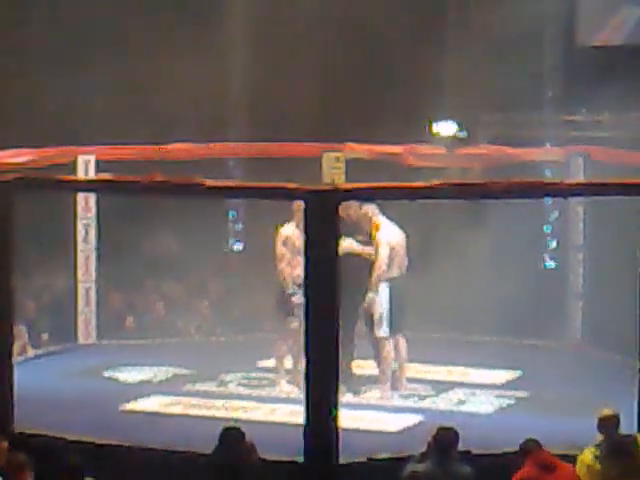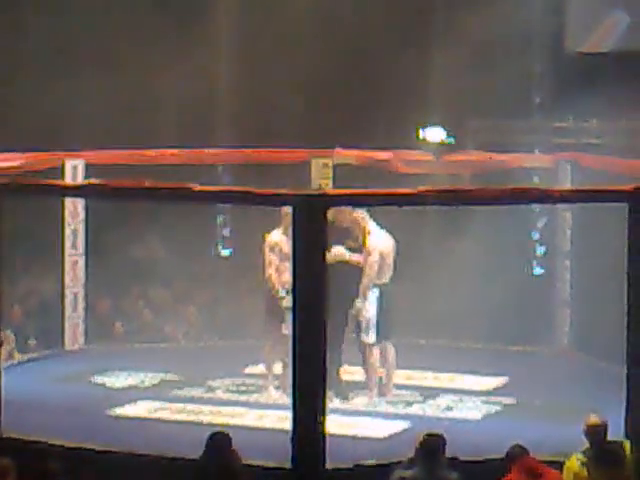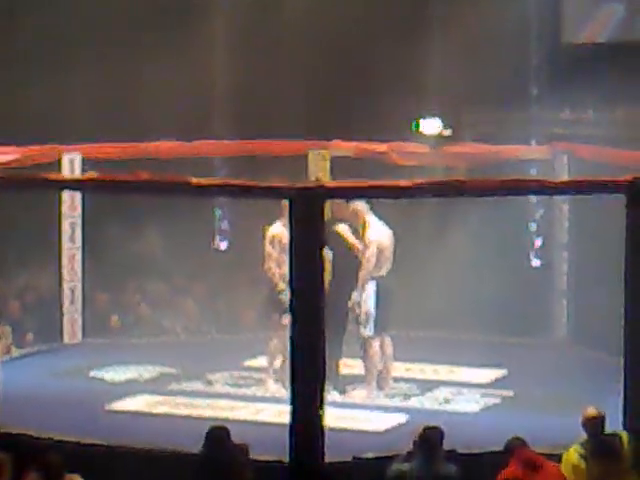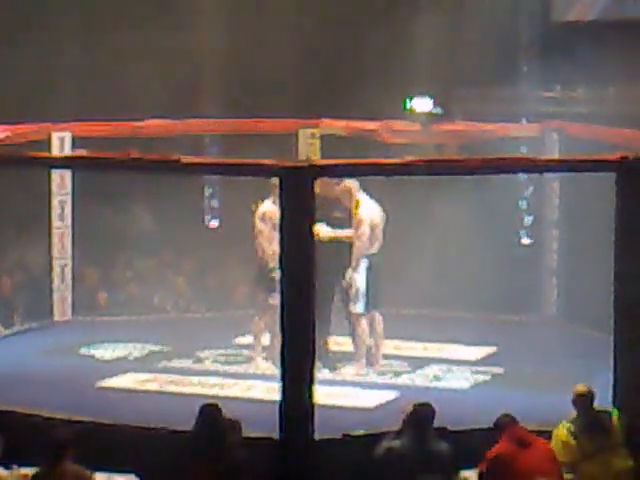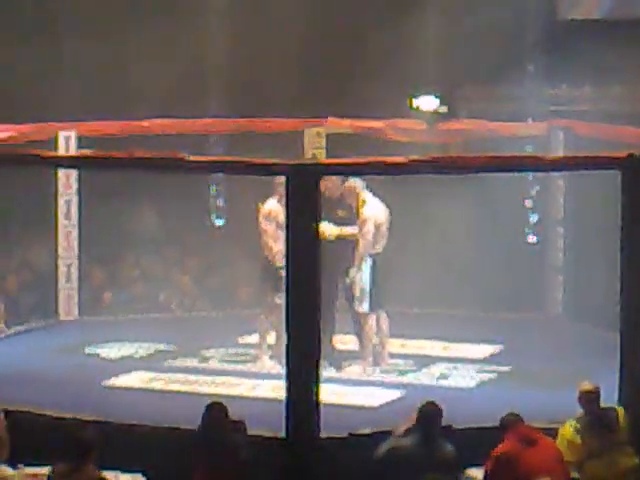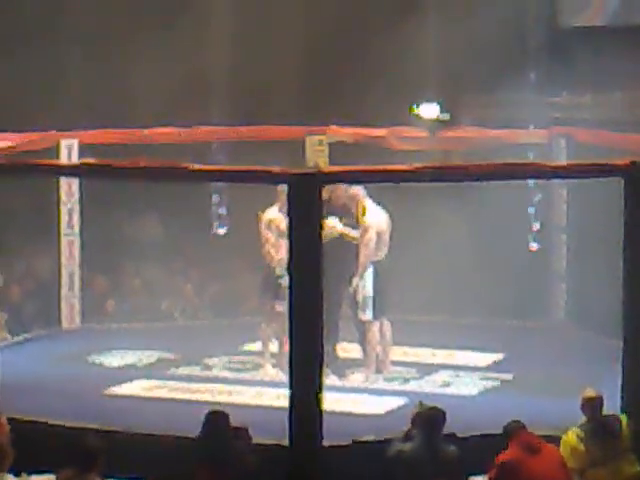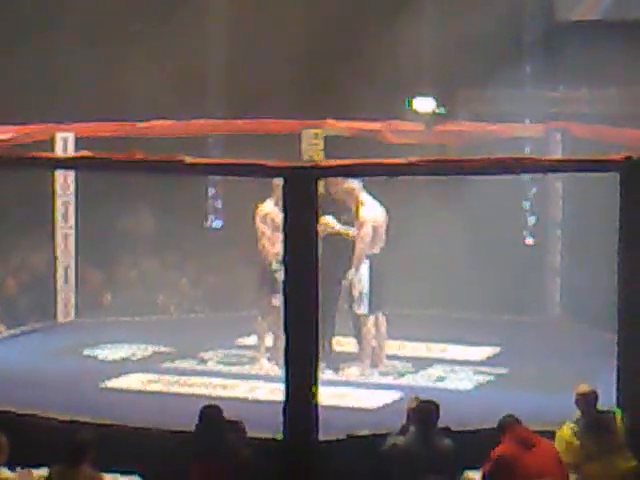
dt=0.5s
person 1, frame 1
left shoulder: (383, 234)
right shoulder: (397, 232)
left elbow: (381, 266)
left wrist: (371, 293)
left hip: (386, 285)
right hip: (398, 282)
left knee: (384, 336)
right knee: (397, 334)
left ankle: (385, 385)
right ankle: (401, 380)
person 1, frame 2
left shoulder: (372, 240)
right shoulder: (387, 237)
left elbow: (370, 272)
left wrist: (359, 299)
left hip: (374, 292)
right hip: (385, 290)
left knee: (371, 343)
right knee: (385, 341)
left ankle: (372, 391)
right ankle: (388, 387)
person 1, frame 3
left shoulder: (371, 233)
right shoulder: (385, 230)
left elbow: (367, 265)
left wrist: (357, 291)
left hip: (372, 285)
right hip: (384, 283)
left knee: (371, 336)
right knee: (383, 333)
left ankle: (371, 384)
right ankle: (386, 379)
person 1, frame 4
left shoulder: (363, 212)
right shoulder: (376, 208)
left elbow: (360, 243)
left wrist: (351, 269)
left hip: (363, 263)
right hip: (374, 260)
left knee: (359, 313)
right knee: (373, 311)
left ankle: (360, 362)
right ankle: (377, 357)
person 1, frame 5
left shoulder: (368, 211)
right shoulder: (380, 207)
left elbow: (365, 242)
left wrist: (355, 267)
left hip: (368, 261)
right hip: (379, 259)
left knee: (366, 312)
right knee: (378, 309)
left ankle: (367, 360)
right ankle: (383, 355)
person 1, frame 6
left shoulder: (370, 218)
right shoulder: (381, 214)
left elbow: (367, 251)
left wrist: (358, 276)
left hip: (370, 269)
right hip: (381, 267)
left knee: (369, 319)
right knee: (381, 317)
left ankle: (370, 368)
right ankle: (385, 363)
person 1, frame 7
left shoulder: (366, 212)
right shoulder: (378, 209)
left elbow: (363, 243)
left wrist: (353, 269)
left hip: (366, 263)
right hip: (377, 261)
left knee: (365, 313)
right knee: (377, 311)
left ankle: (366, 362)
right ankle: (380, 357)
person 2, frame 1
right shoulder: (338, 226)
left elbow: (378, 252)
right elbow: (334, 250)
left wrist: (357, 248)
right wrist: (338, 249)
left hip: (369, 285)
right hip: (346, 286)
right knee: (346, 330)
right ankle: (346, 374)
person 2, frame 2
right shoulder: (328, 230)
left wrist: (348, 256)
right wrist: (328, 257)
left hip: (358, 291)
right hip: (335, 291)
right knee: (334, 335)
right ankle: (334, 380)
person 2, frame 3
right shoulder: (328, 226)
left wrist: (349, 237)
left hip: (357, 286)
right hip: (337, 286)
right knee: (334, 329)
right ankle: (332, 374)
person 2, frame 4
left shoulder: (347, 203)
right shoulder: (316, 202)
left elbow: (356, 232)
left wrist: (331, 233)
right wrist: (315, 232)
left hip: (345, 264)
right hip: (322, 264)
right knee: (321, 307)
right ankle: (322, 352)
person 2, frame 5
left shoulder: (350, 201)
right shoulder: (319, 201)
left elbow: (360, 230)
right elbow: (317, 229)
left wrist: (337, 230)
right wrist: (319, 231)
left hip: (350, 261)
right hip: (326, 262)
right knee: (326, 306)
right ankle: (327, 352)
person 2, frame 6
right shoulder: (324, 208)
right elbow: (321, 236)
left wrist: (342, 230)
right wrist: (327, 233)
left hip: (355, 268)
right hip: (331, 269)
right knee: (331, 313)
right ankle: (331, 358)
person 2, frame 7
left shoulder: (353, 204)
right shoulder: (322, 203)
right elbow: (317, 231)
left wrist: (339, 227)
right wrist: (324, 228)
left hip: (353, 263)
right hip: (330, 264)
right knee: (328, 308)
right ankle: (326, 352)
person 3, frame 1
left shoulder: (301, 233)
right shoulder: (287, 233)
right elbow: (282, 265)
right wrist: (291, 291)
left hip: (301, 288)
right hip: (291, 289)
left knee: (301, 333)
right knee: (288, 333)
left ankle: (297, 374)
right ankle: (280, 377)
person 3, frame 2
left shoulder: (290, 239)
right shoulder: (274, 239)
right elbow: (270, 271)
right wrist: (281, 296)
left hip: (290, 294)
right hip: (280, 295)
left knee: (289, 338)
right knee: (276, 339)
left ankle: (285, 380)
right ankle: (269, 383)
person 3, frame 3
left shoulder: (291, 230)
right shoulder: (276, 232)
right elbow: (270, 264)
right wrist: (281, 289)
right hip: (282, 287)
left knee: (290, 332)
right knee: (280, 332)
left ankle: (283, 373)
right ankle: (270, 375)
person 3, frame 4
left shoulder: (279, 209)
right shoulder: (266, 209)
right elbow: (262, 241)
right wrist: (273, 267)
left hip: (280, 264)
right hip: (271, 265)
left knee: (277, 309)
right knee: (266, 309)
left ankle: (274, 351)
right ankle: (257, 353)
person 3, frame 5
left shoulder: (284, 207)
right shoulder: (270, 208)
right elbow: (268, 239)
right wrist: (279, 264)
left hip: (284, 262)
right hip: (275, 263)
left knee: (283, 308)
right knee: (272, 307)
left ankle: (279, 351)
right ankle: (263, 352)
person 3, frame 6
left shoulder: (287, 216)
right shoulder: (271, 216)
right elbow: (269, 248)
right wrist: (280, 272)
left hip: (287, 270)
right hip: (277, 271)
left knee: (285, 315)
right knee: (273, 316)
left ankle: (282, 359)
right ankle: (266, 360)
person 3, frame 7
left shoulder: (281, 210)
right shoulder: (266, 210)
right elbow: (264, 241)
right wrist: (274, 267)
left hip: (283, 264)
right hip: (273, 264)
left knee: (280, 309)
right knee: (269, 309)
left ankle: (278, 353)
right ankle: (261, 354)
